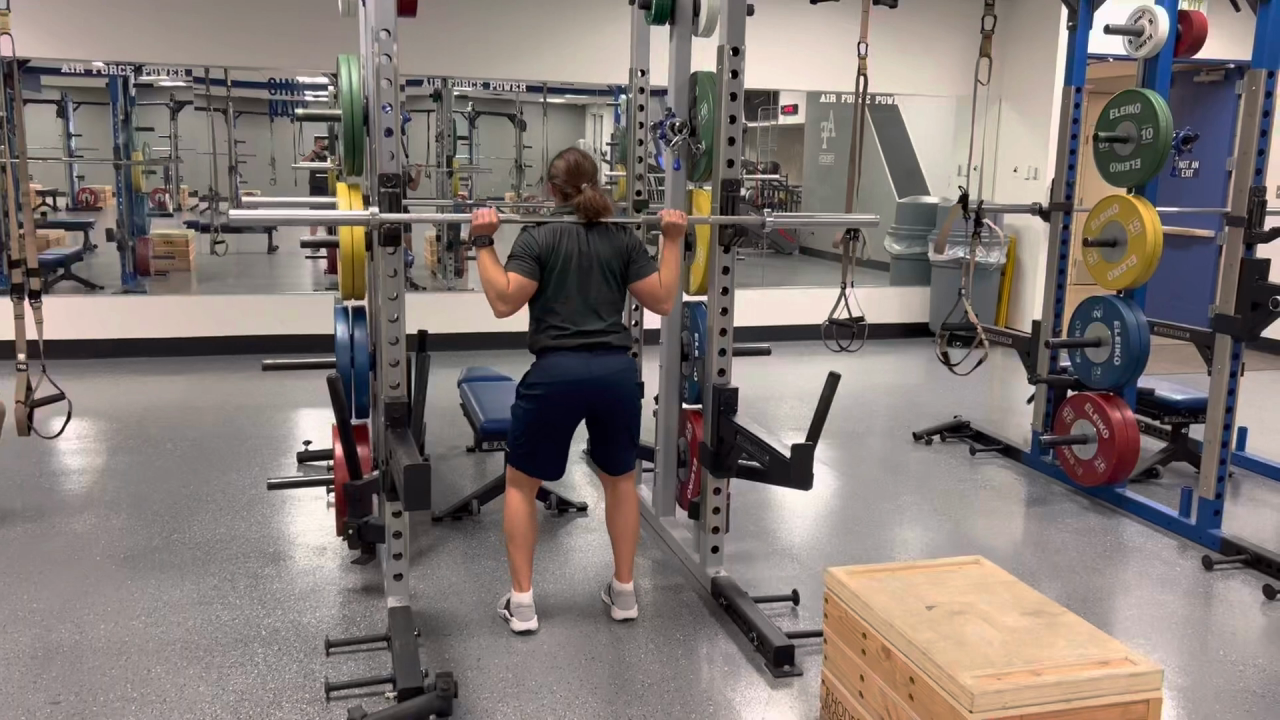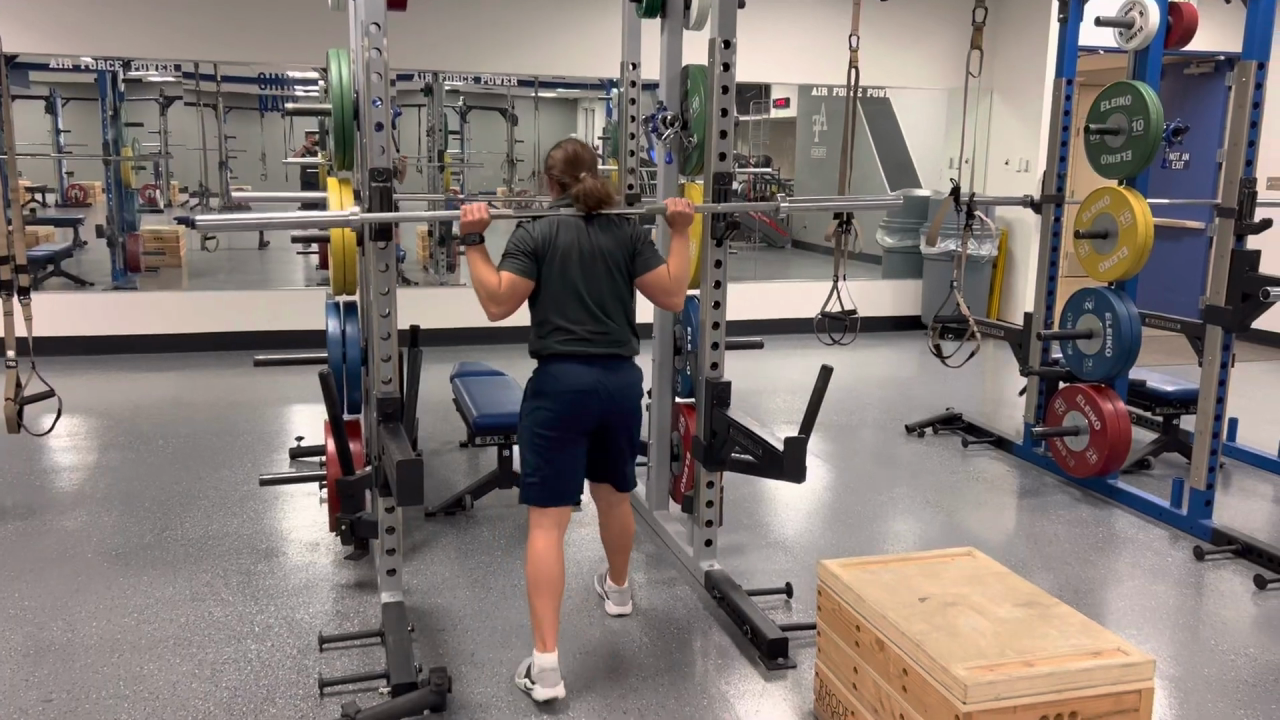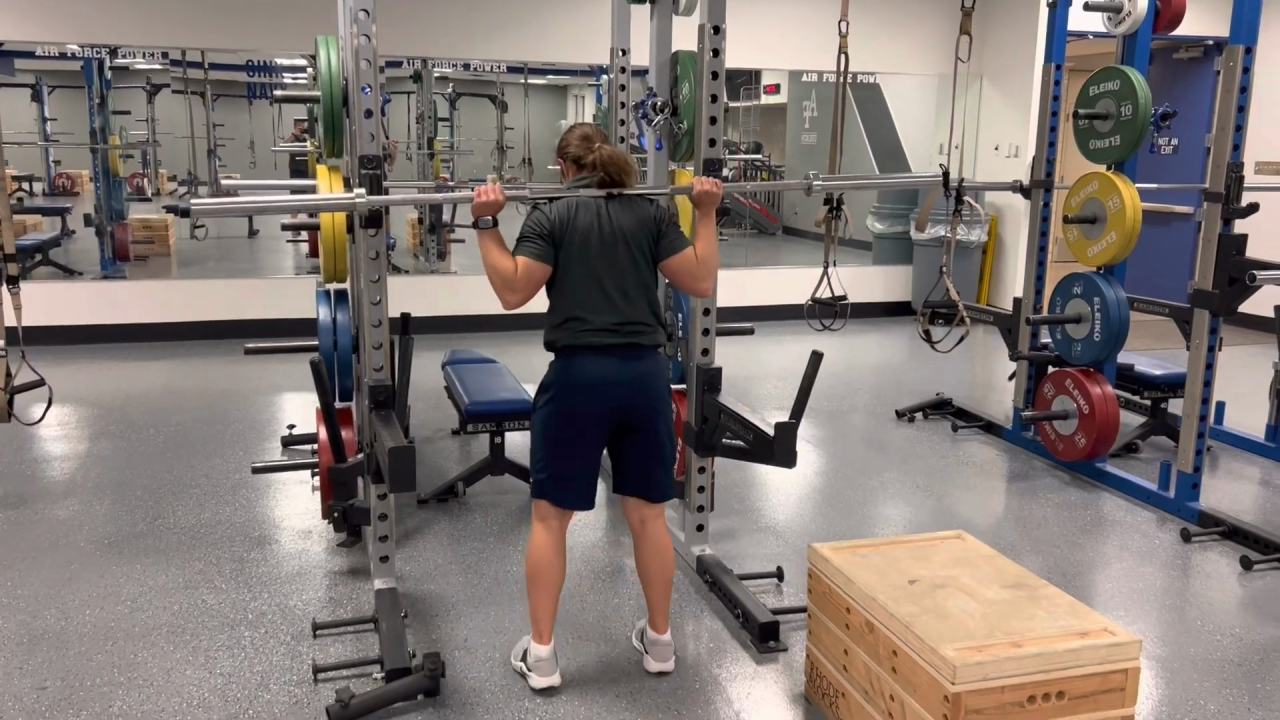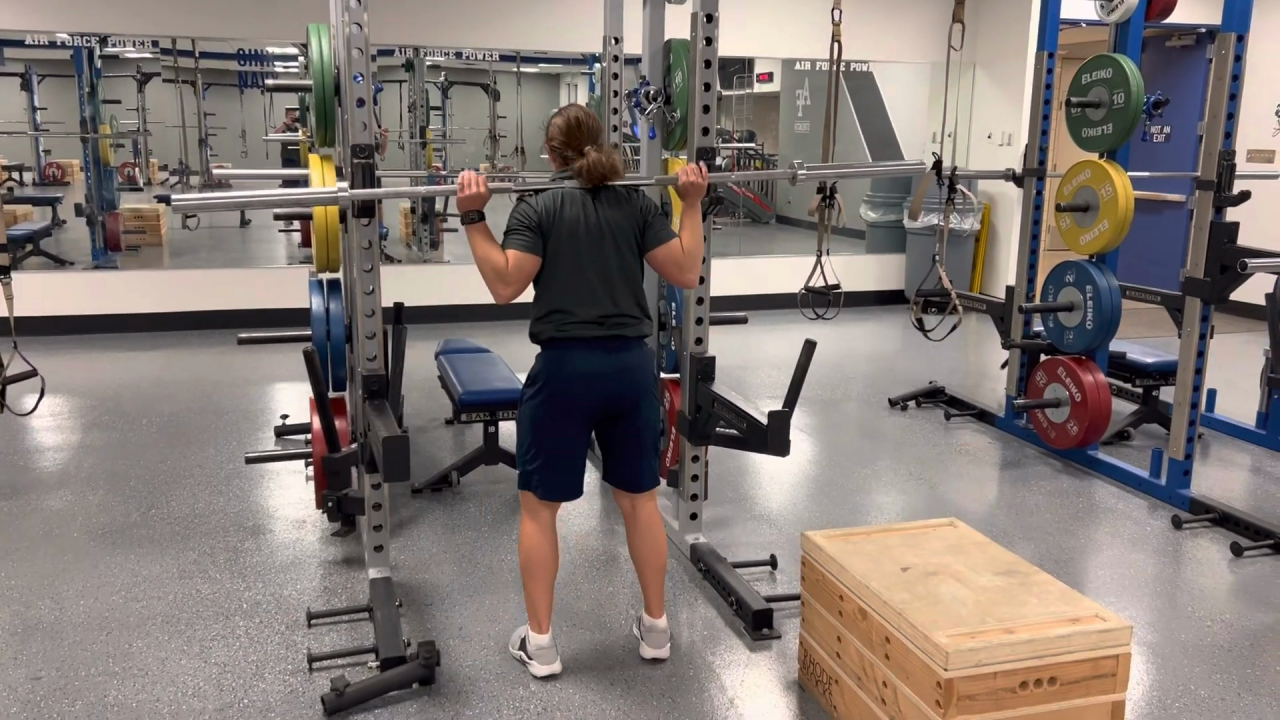
dt=0.7s
person 1, frame 1
left shoulder: (538, 238)
right shoulder: (623, 239)
left elbow: (504, 302)
right elbow: (663, 301)
left wrist: (483, 243)
right wrist: (673, 242)
left hip: (556, 375)
right hip: (616, 373)
left knee: (520, 485)
right knee: (621, 481)
left ankle: (522, 600)
right ankle: (623, 591)
person 1, frame 2
left shoulder: (534, 233)
right shoulder: (628, 231)
left elbow: (497, 304)
right elbow: (672, 297)
left wrist: (473, 241)
right wrist: (680, 232)
left hip: (560, 383)
right hip: (621, 380)
left knee: (548, 521)
right knee: (615, 493)
left ankle: (545, 664)
right ankle: (617, 588)
person 1, frame 3
left shoulder: (551, 216)
right shoulder: (652, 213)
left elbow: (512, 290)
right elbow: (700, 282)
left wrist: (486, 223)
right wrist: (706, 213)
left hip: (578, 377)
right hip: (644, 374)
left knee: (550, 515)
right knee: (648, 512)
left ankle: (541, 653)
right ankle: (659, 640)
person 1, frame 4
left shoulder: (537, 207)
right shoulder: (636, 204)
left elbow: (505, 285)
right elbow: (686, 272)
left wrist: (472, 217)
right wrist: (692, 204)
left hip: (565, 369)
right hip: (631, 365)
left knee: (539, 504)
right knee: (640, 498)
left ankle: (540, 642)
right ankle: (656, 627)
